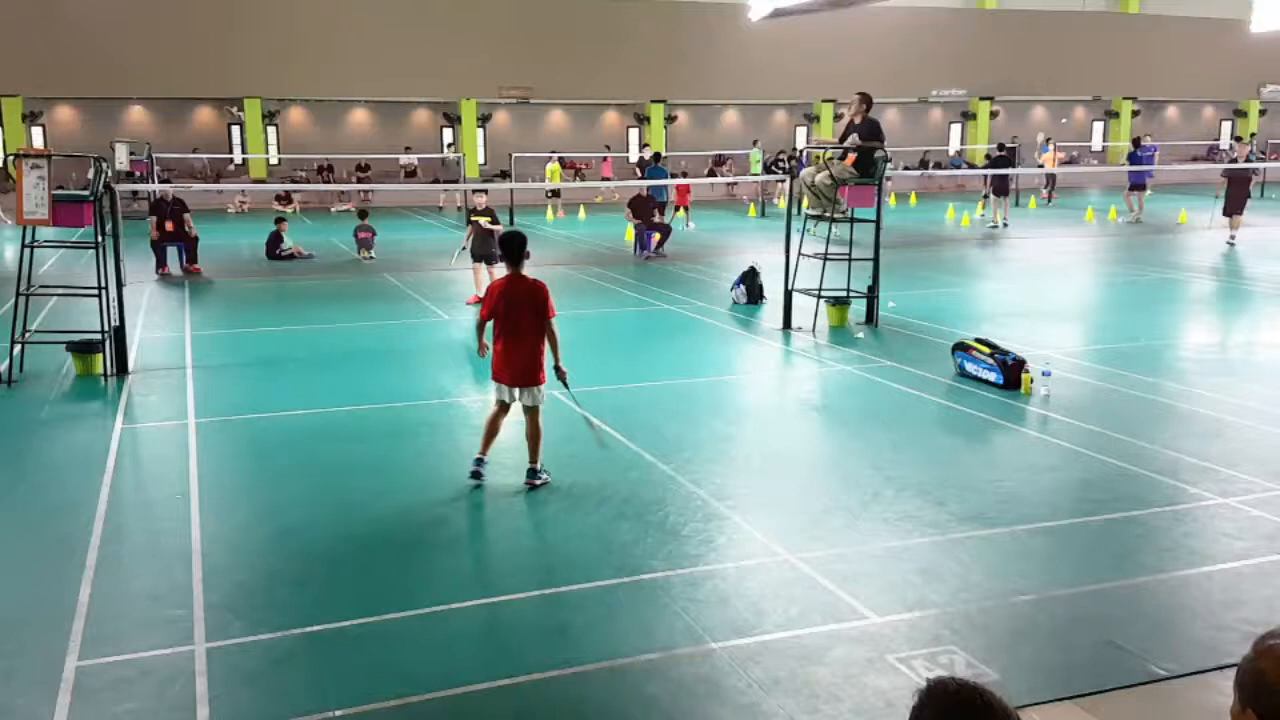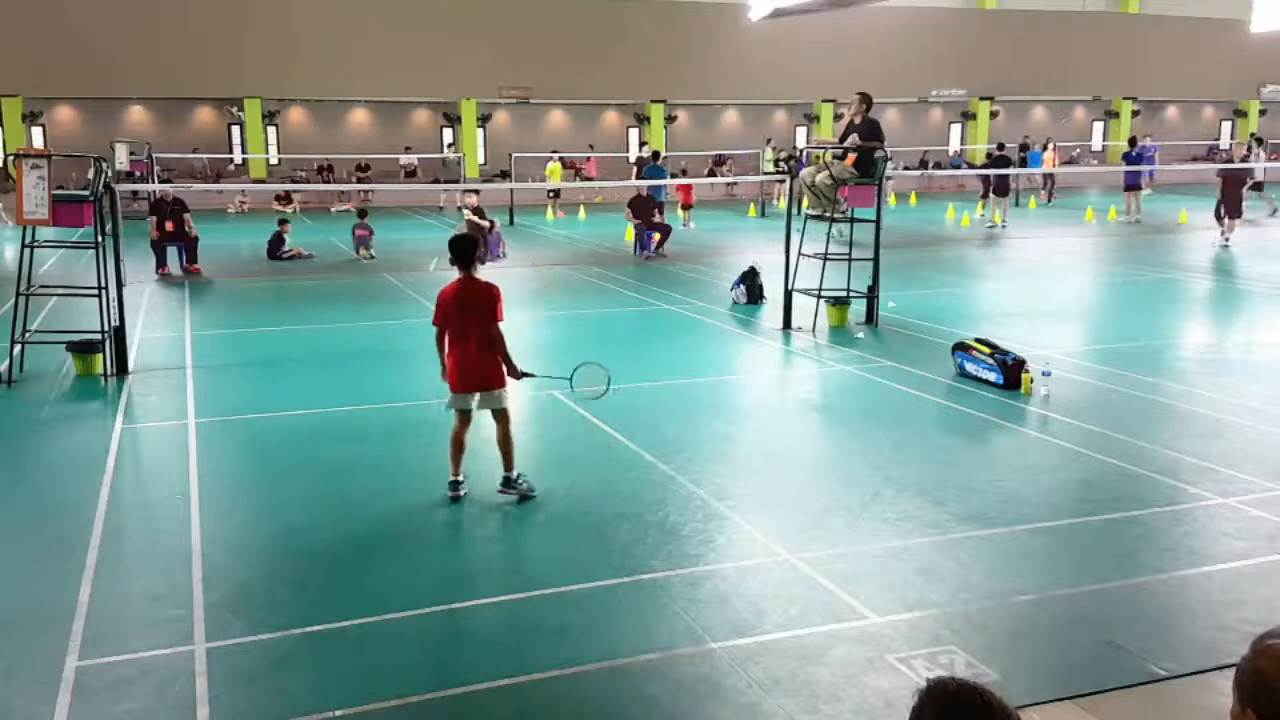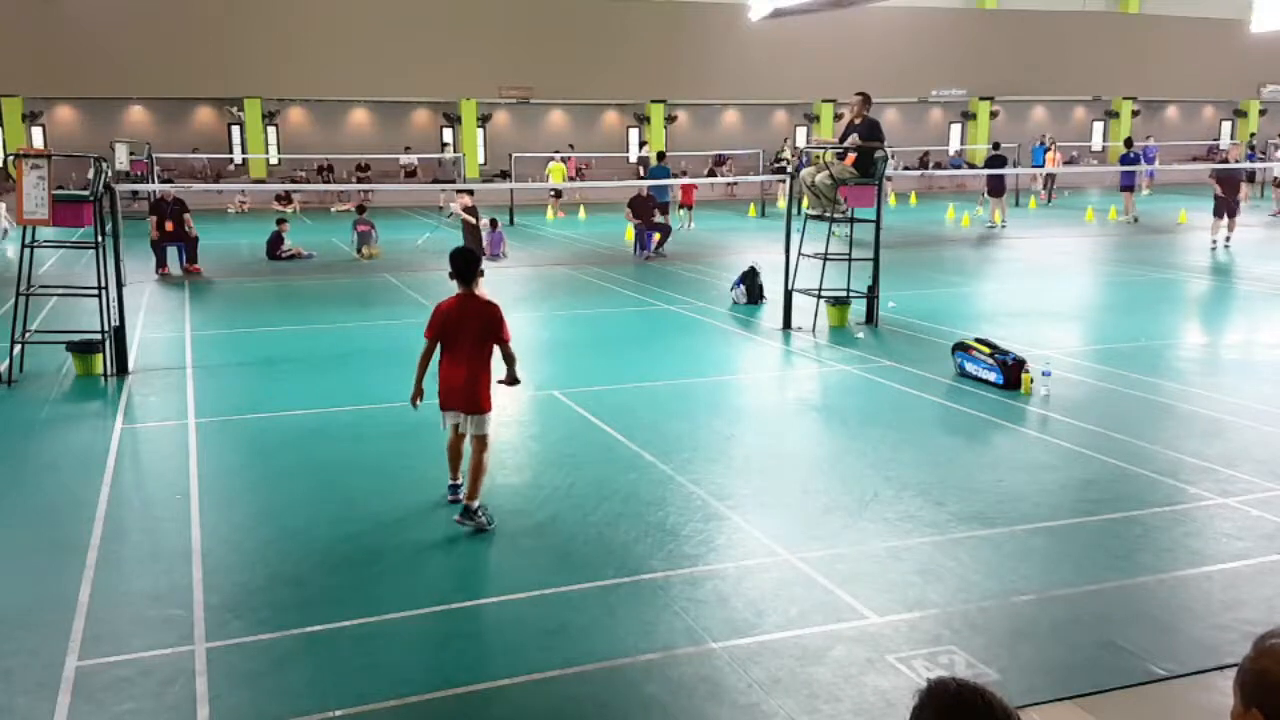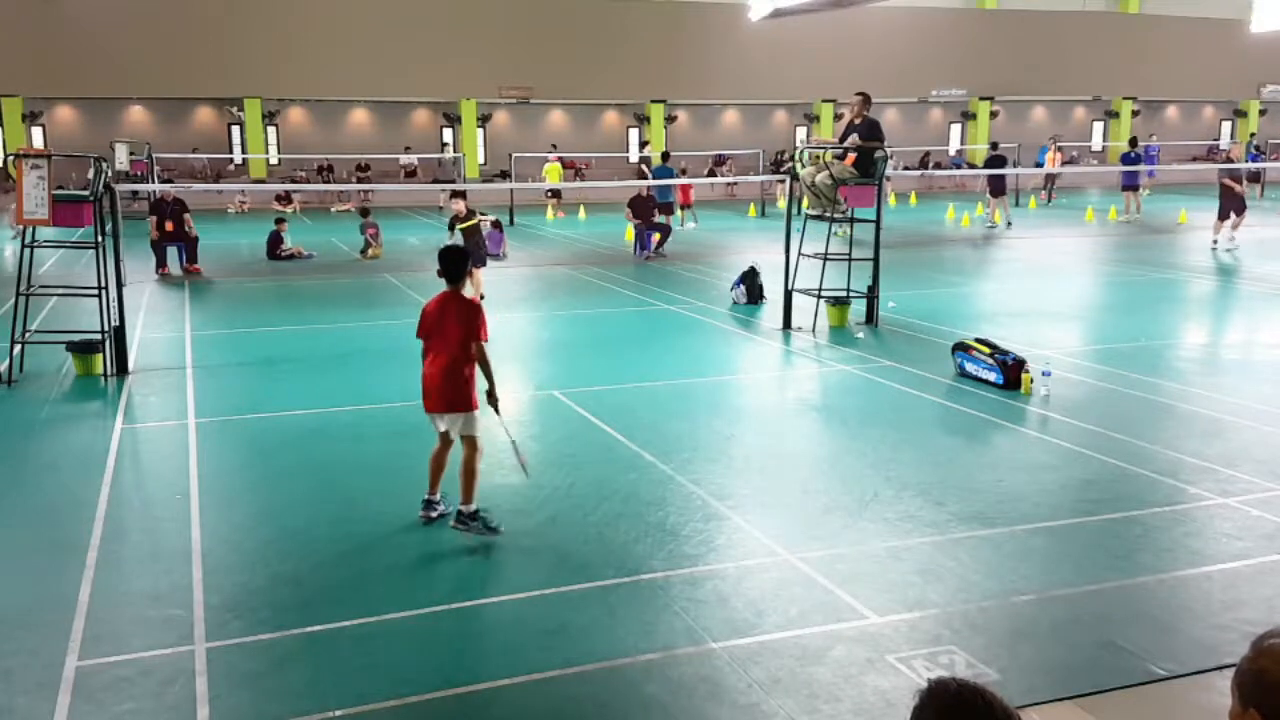
dt=0.4s
person 1, frame 1
left shoulder: (494, 289)
right shoulder: (538, 289)
left elbow: (481, 323)
right elbow: (549, 328)
left wrist: (480, 343)
right wrist: (557, 362)
left hip: (503, 362)
right hip: (531, 364)
left knee: (500, 409)
right knee: (533, 416)
left ankle: (480, 460)
right ankle: (534, 471)
person 1, frame 2
left shoulder: (445, 294)
right shoulder: (490, 292)
left elbow: (440, 336)
right elbow: (495, 332)
left wrist: (444, 365)
right wrist: (510, 364)
left hip: (458, 371)
right hip: (488, 369)
left knee: (461, 422)
right knee: (502, 420)
left ankle: (455, 481)
right ankle: (510, 477)
person 1, frame 3
left shoulder: (442, 310)
right shoulder: (491, 310)
left elbow: (428, 350)
right elbow: (507, 351)
left wrist: (418, 385)
right wrist: (512, 373)
left hip: (449, 386)
right hip: (476, 387)
left knee: (456, 433)
right knee: (480, 445)
left ankle: (455, 485)
right ankle: (470, 507)
person 1, frame 4
left shoulder: (430, 307)
right shoulder: (472, 308)
left elbow: (424, 349)
right elbow: (478, 351)
right wrist: (492, 387)
left hip: (432, 386)
right hip: (458, 386)
left knee: (443, 442)
right knee: (471, 446)
left ankle: (431, 502)
right ankle: (467, 510)
